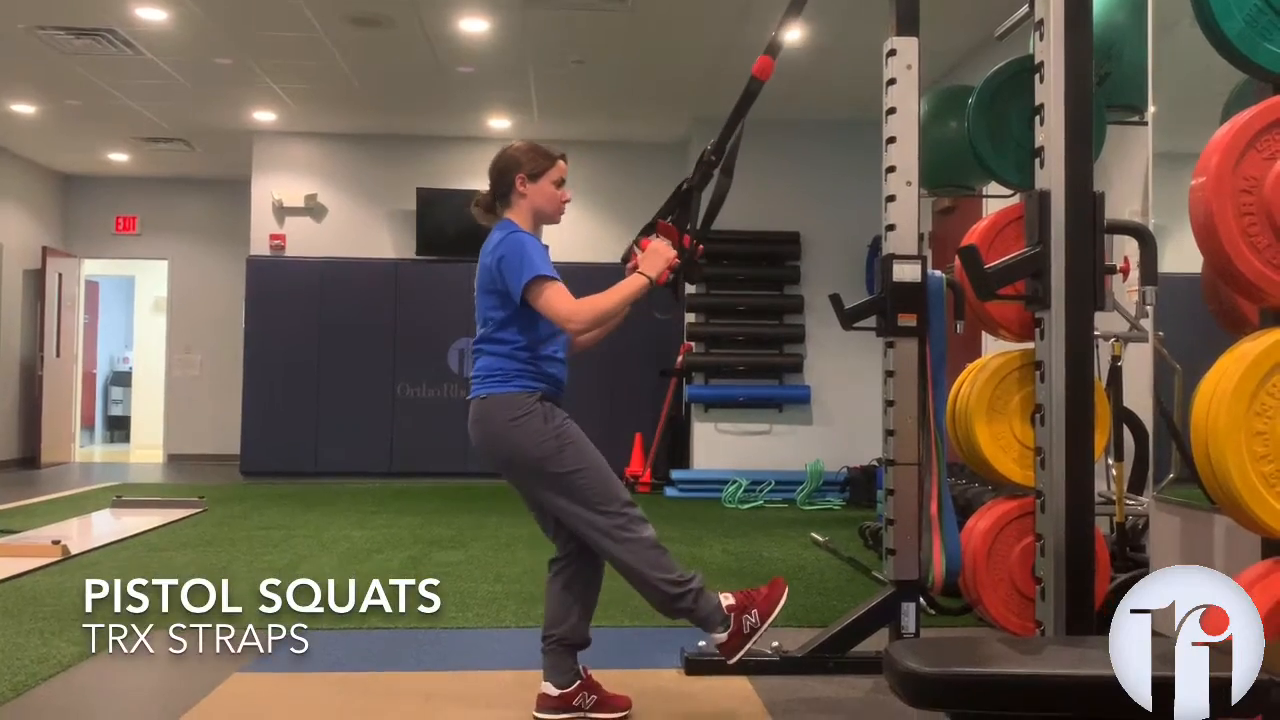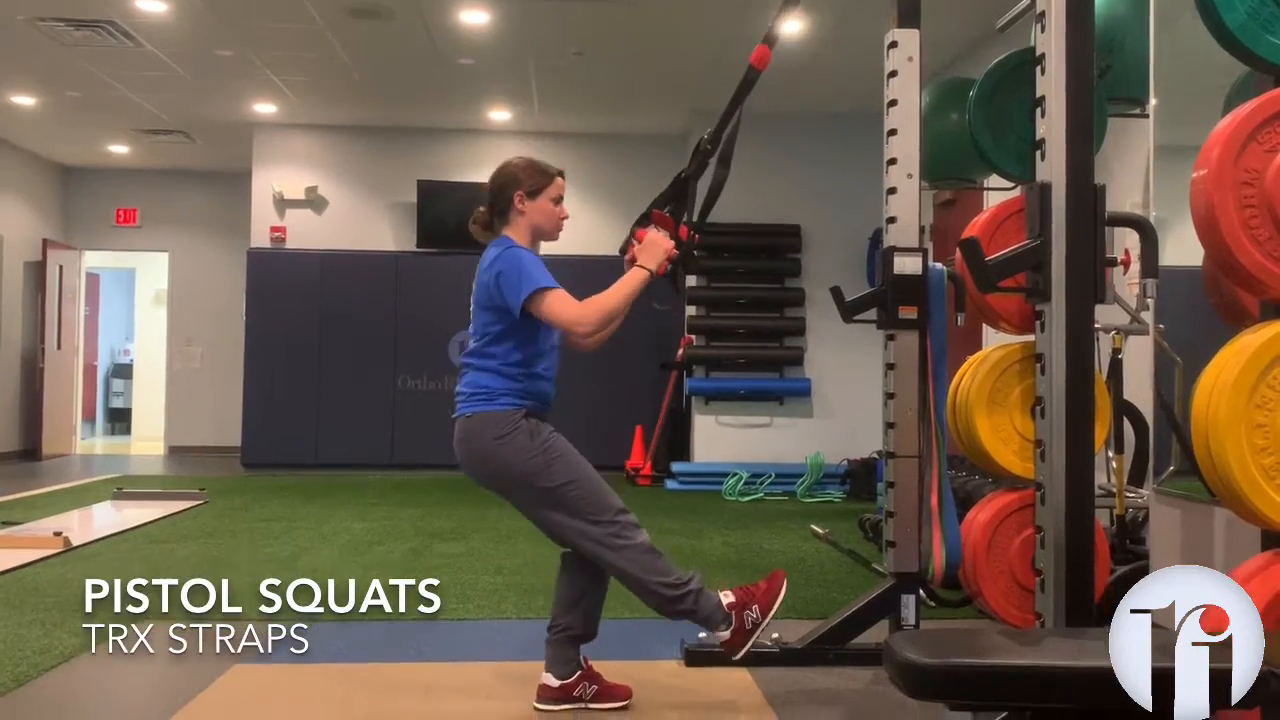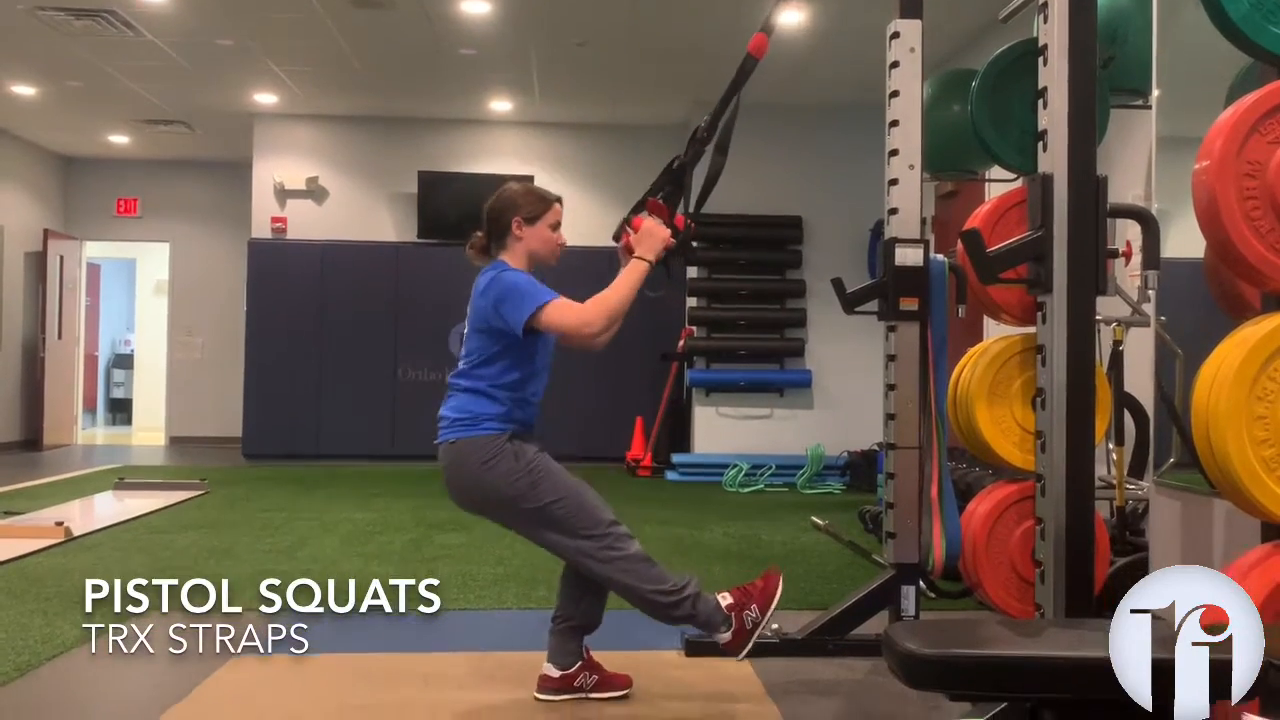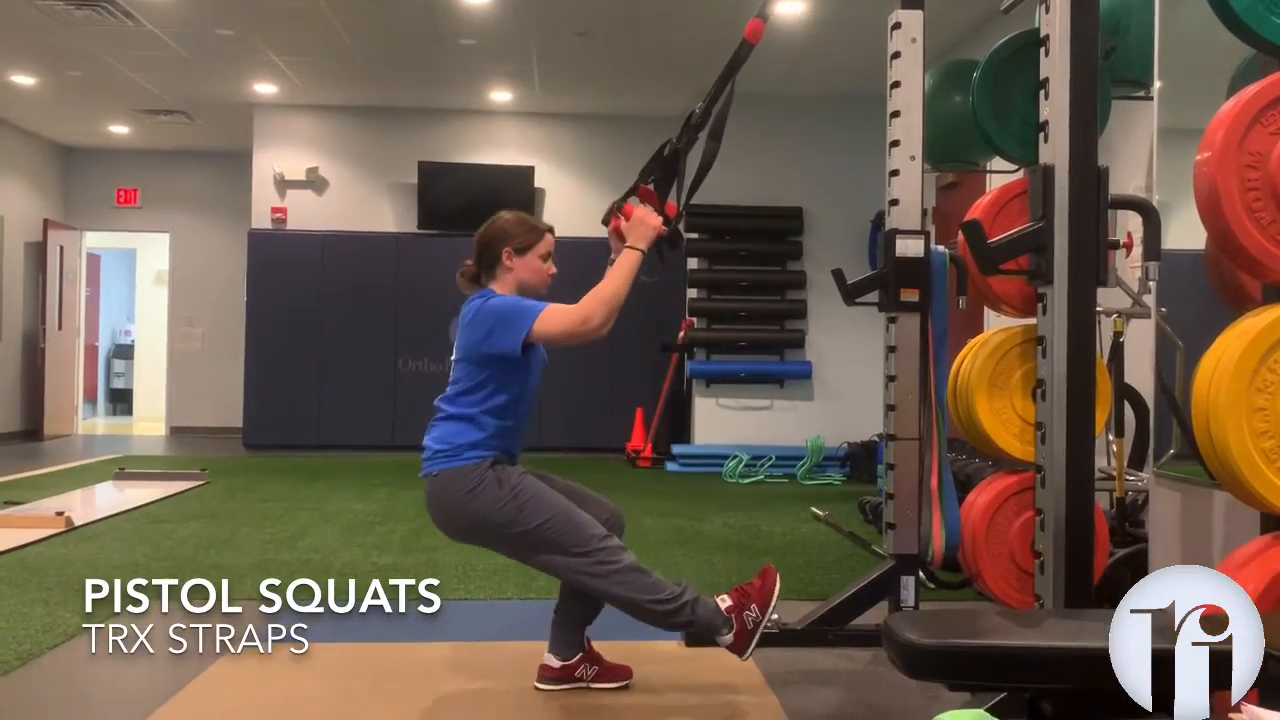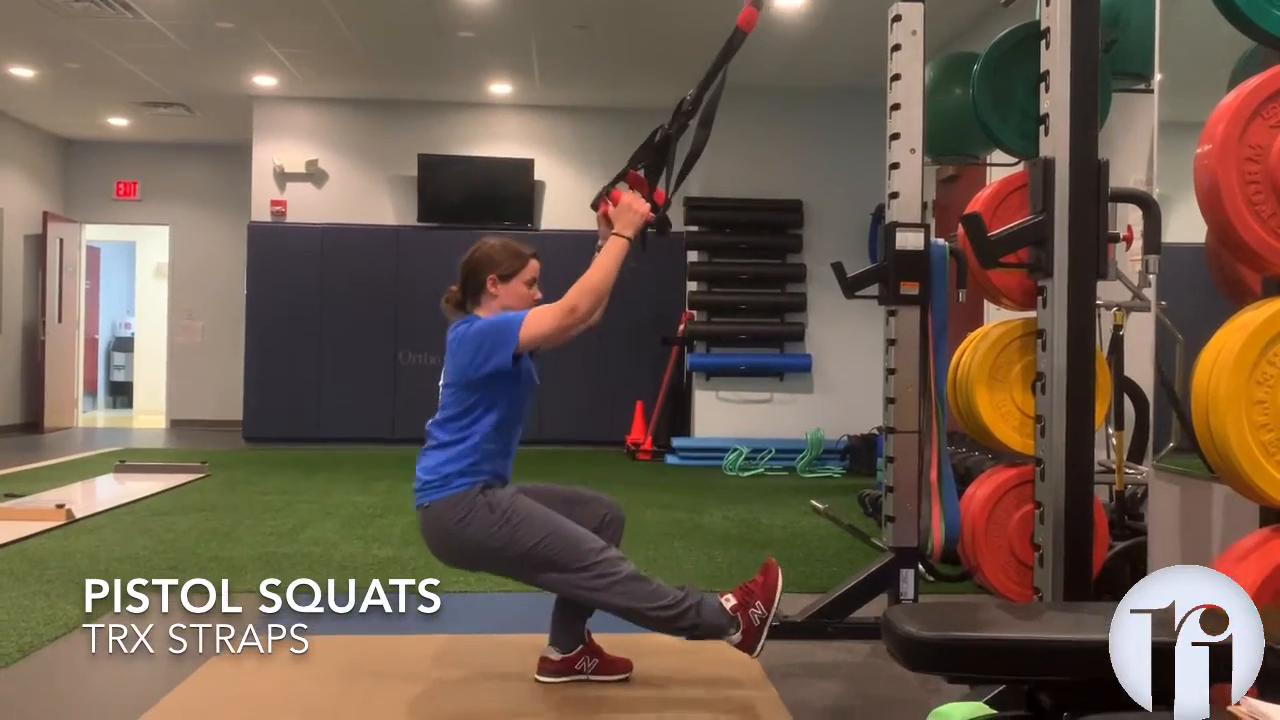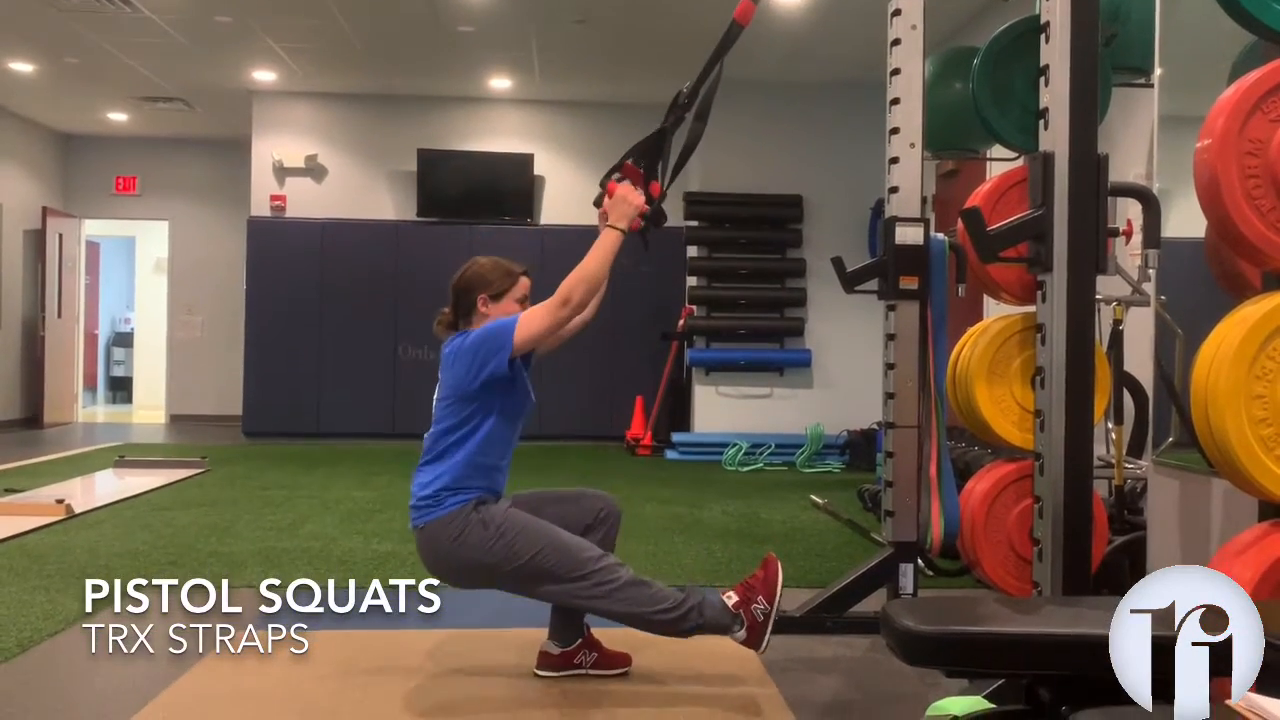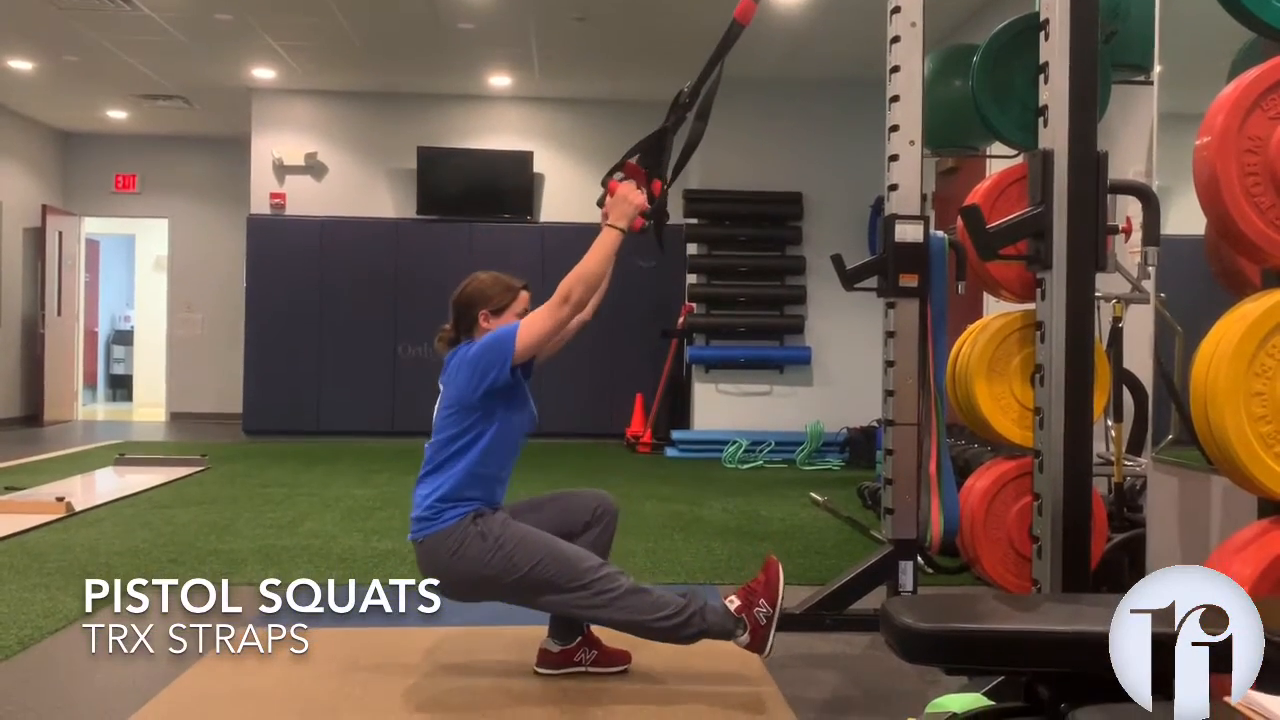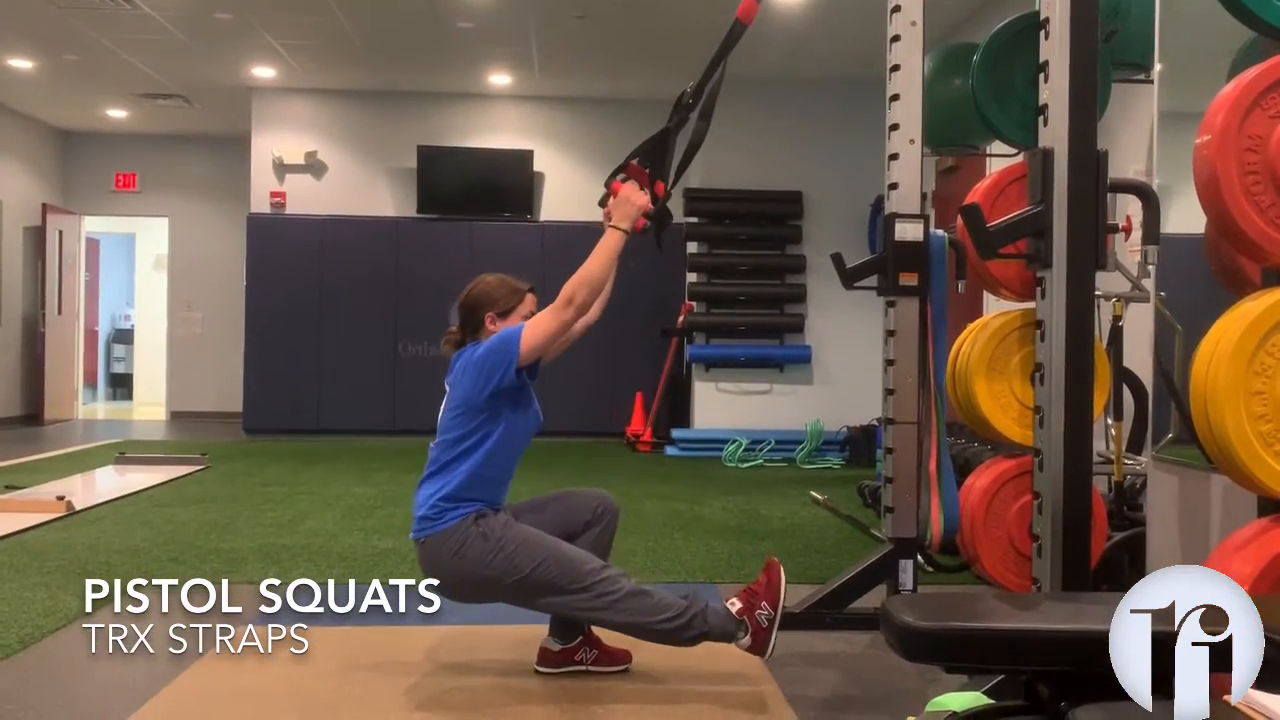
dt=0.2s
person 1, frame 1
left shoulder: (515, 246)
right shoulder: (514, 245)
left elbow: (570, 340)
right elbow: (574, 319)
left wrist: (634, 285)
right wrist: (643, 275)
left hip: (510, 414)
right hip: (518, 412)
left knee: (580, 542)
right knee: (616, 521)
right ankle: (718, 619)
person 1, frame 2
left shoulder: (513, 261)
right shoulder: (511, 261)
left elbow: (582, 339)
right elbow: (581, 321)
left wrist: (634, 274)
right wrist: (643, 269)
left hip: (498, 428)
right hip: (503, 428)
left knee: (591, 539)
right knee: (609, 527)
left ankle: (564, 675)
right ankle: (720, 616)
person 1, frame 3
left shoulder: (509, 285)
right shoulder: (506, 284)
left elbow: (592, 337)
right elbow: (588, 324)
left wrist: (630, 264)
right wrist: (643, 258)
left hip: (487, 449)
right hip: (484, 452)
left knee: (591, 535)
right knee: (601, 536)
left ankle: (565, 666)
right ankle: (719, 617)
person 1, frame 4
left shoulder: (502, 311)
right shoulder: (493, 311)
left elbow: (593, 324)
right elbow: (587, 321)
left wrist: (619, 256)
right wrist: (636, 247)
left hip: (478, 471)
right hip: (467, 481)
left knee: (602, 523)
right knee: (592, 548)
left ankle: (565, 658)
right ankle: (721, 619)
person 1, frame 5
left shoulder: (495, 336)
right shoulder: (479, 335)
left elbow: (587, 316)
right elbow: (576, 310)
left wrist: (606, 242)
right wrist: (624, 235)
left hip: (475, 497)
right hip: (460, 510)
left knee: (602, 516)
right knee: (593, 562)
left ankle: (565, 651)
right ankle: (726, 619)
person 1, frame 6
left shoulder: (493, 354)
right shoulder: (472, 350)
left elbow: (581, 313)
right elbow: (566, 303)
left wrist: (608, 231)
right wrist: (617, 226)
left hip: (471, 512)
right hip: (455, 527)
left knee: (598, 512)
right knee: (594, 571)
left ankle: (565, 646)
right ankle: (728, 616)
person 1, frame 7
left shoulder: (497, 368)
right shoulder: (476, 361)
left elbow: (580, 312)
right elbow: (566, 301)
left wrist: (613, 228)
right wrist: (616, 225)
left hip: (471, 524)
right hip: (455, 540)
left knee: (595, 511)
right knee: (595, 581)
left ankle: (565, 643)
right ankle: (732, 619)
person 1, frame 8
left shoulder: (501, 370)
right shoulder: (482, 363)
left elbow: (584, 314)
right elbow: (569, 303)
left wrist: (616, 229)
right wrist: (619, 227)
left hip: (472, 526)
right hip: (457, 543)
left knee: (596, 510)
right knee: (596, 583)
left ankle: (566, 643)
right ankle: (734, 623)
